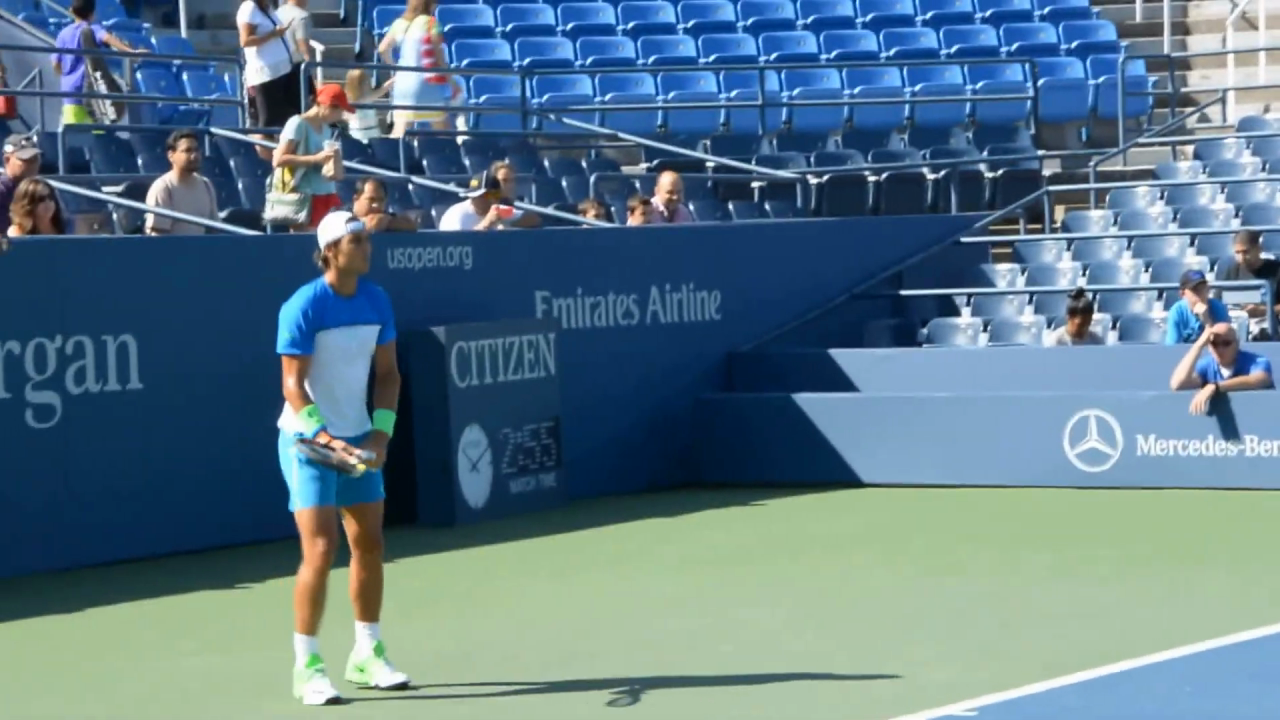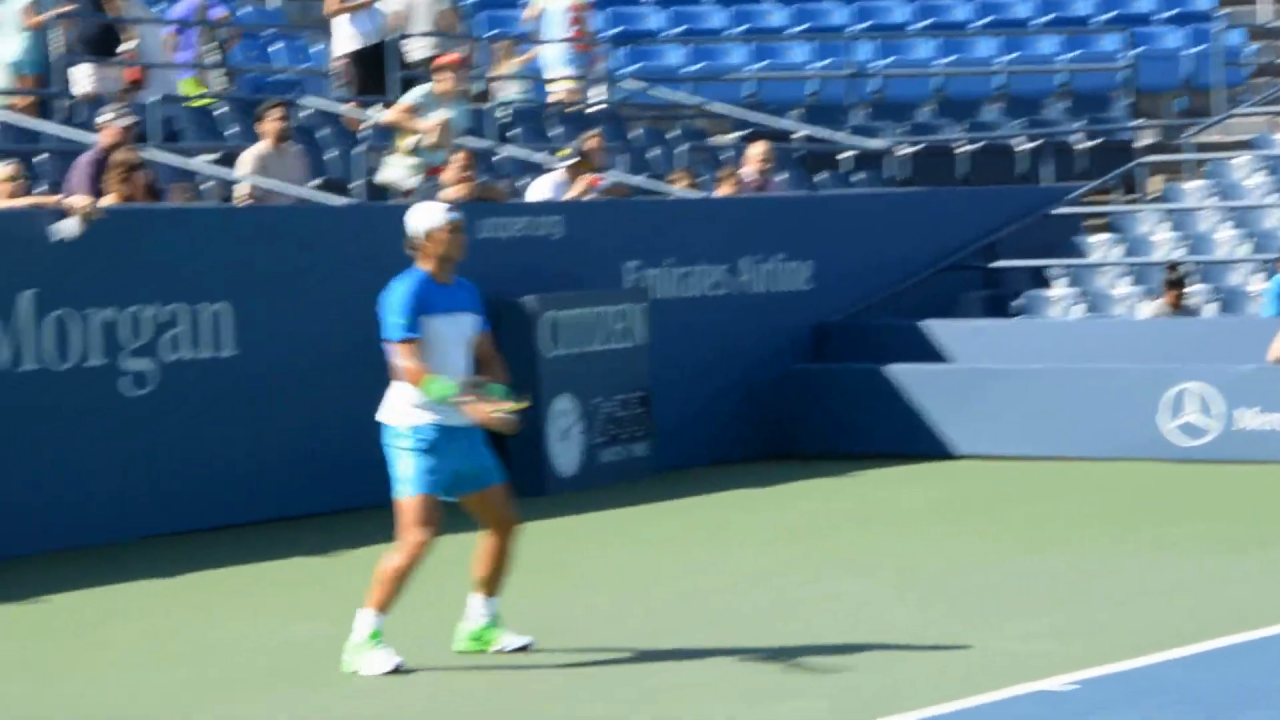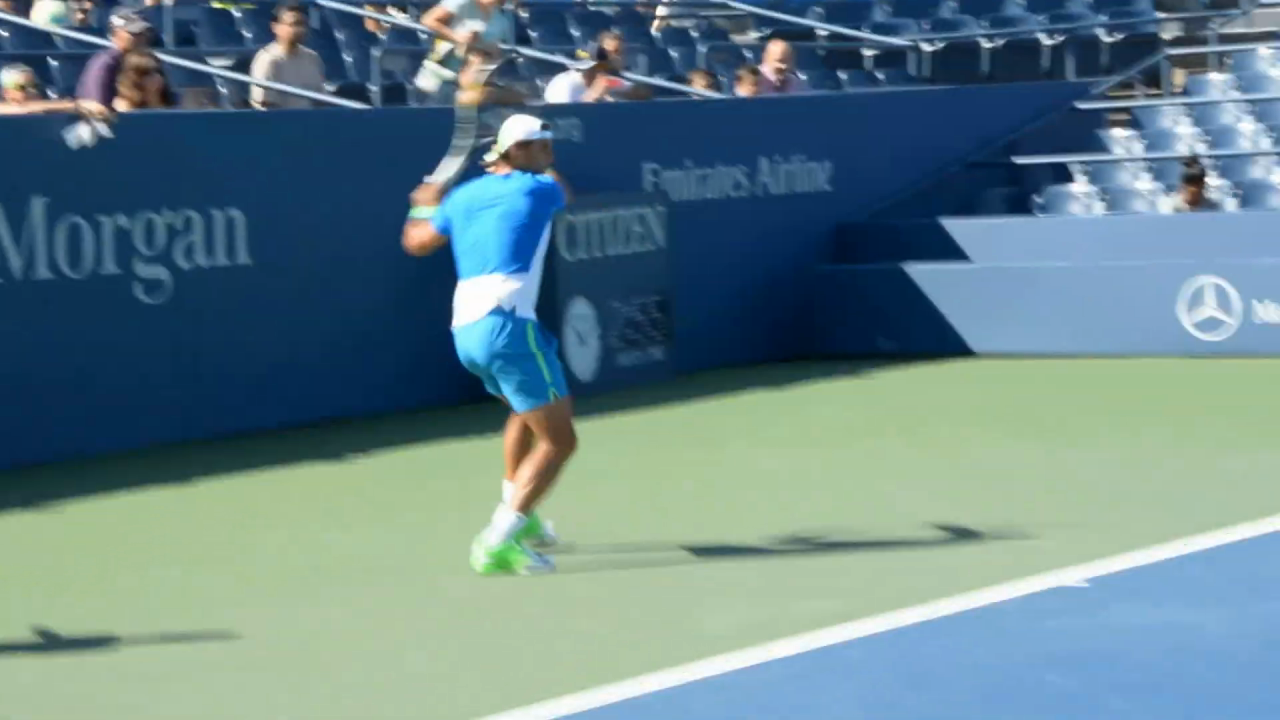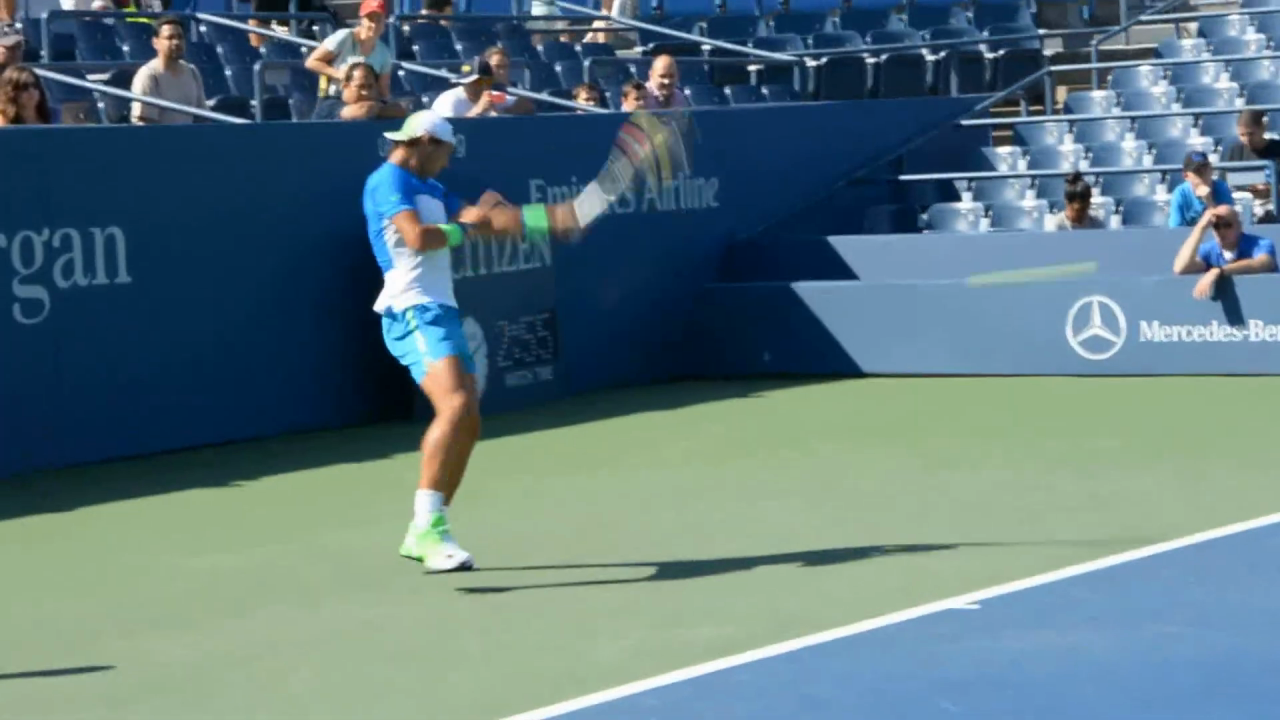
dt=0.5s
person 1, frame 1
left shoulder: (377, 300)
right shoulder: (303, 305)
left elbow: (387, 371)
right elbow: (292, 385)
left wrist: (381, 432)
right wrist: (326, 439)
left hip: (355, 440)
right hip: (307, 441)
left knee: (370, 547)
right knee: (320, 550)
left ankle: (368, 655)
right ankle: (307, 665)
person 1, frame 2
left shoulder: (466, 293)
right shoulder: (404, 293)
left elbow: (488, 359)
right elbow: (409, 368)
left wrist: (495, 400)
right wrist: (469, 402)
left hip: (460, 431)
right hip: (415, 431)
left knee: (503, 521)
right knee: (417, 538)
left ankle: (480, 625)
right ankle: (363, 639)
person 1, frame 3
left shoulder: (462, 194)
right shoulder: (542, 187)
left elbow: (416, 241)
left wrist: (426, 206)
left hip: (469, 330)
right hip: (507, 326)
left knee: (528, 412)
right knee: (558, 442)
left ankle: (516, 518)
right ankle: (498, 544)
person 1, frame 4
left shoulder: (429, 188)
right shoulder: (387, 180)
left elbow: (492, 221)
right elbow: (417, 237)
left wrist: (551, 218)
right wrist: (467, 225)
left hip: (438, 312)
right hip: (416, 314)
left knee: (464, 425)
right knee: (457, 410)
left ankle: (429, 531)
right ankle: (426, 528)
